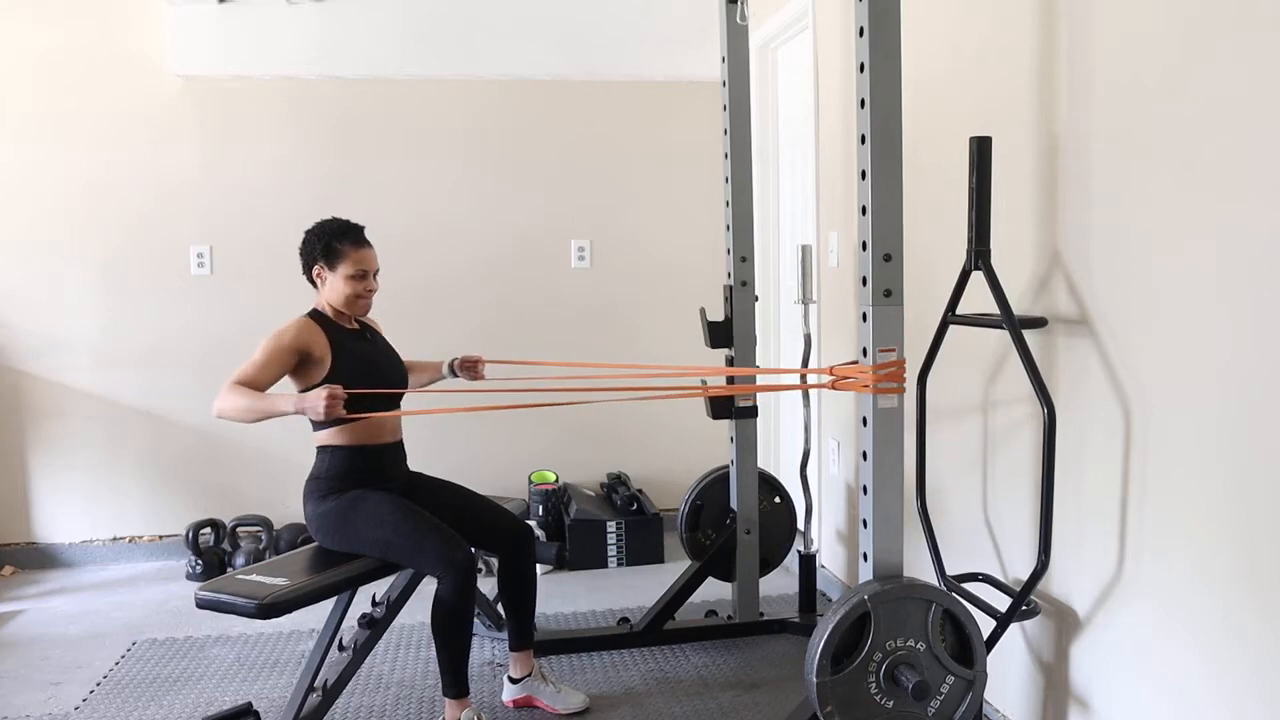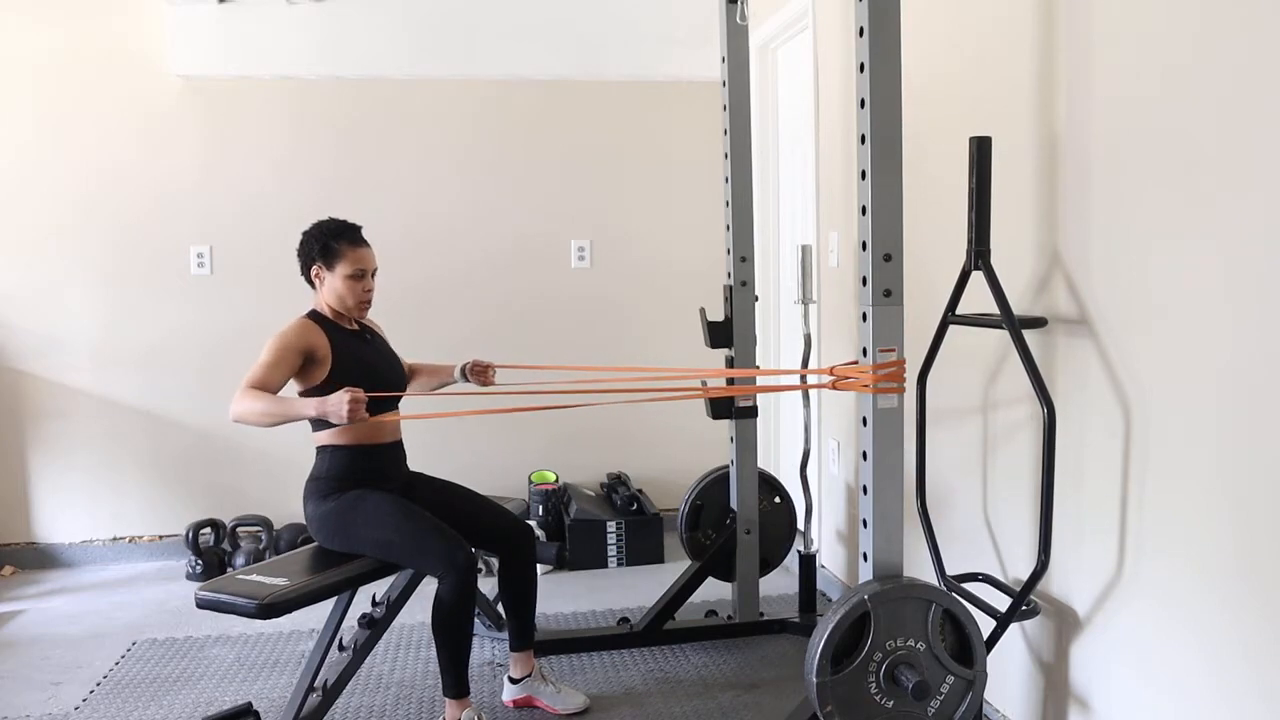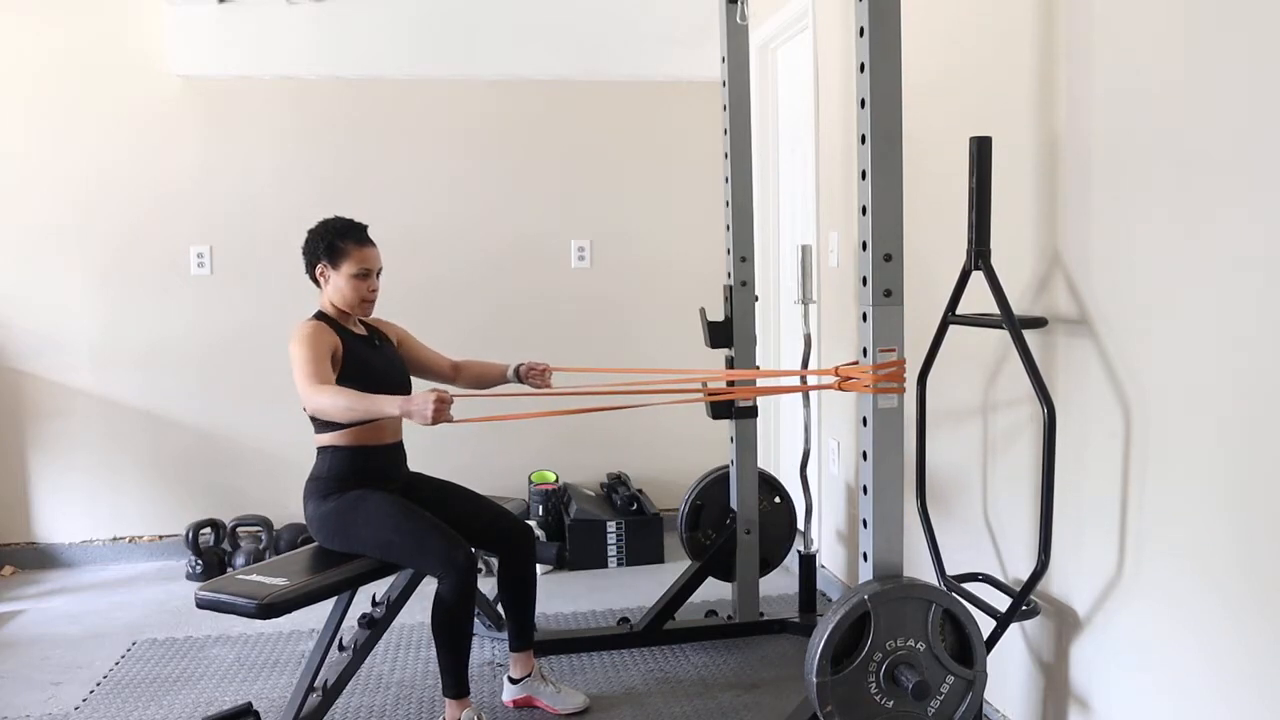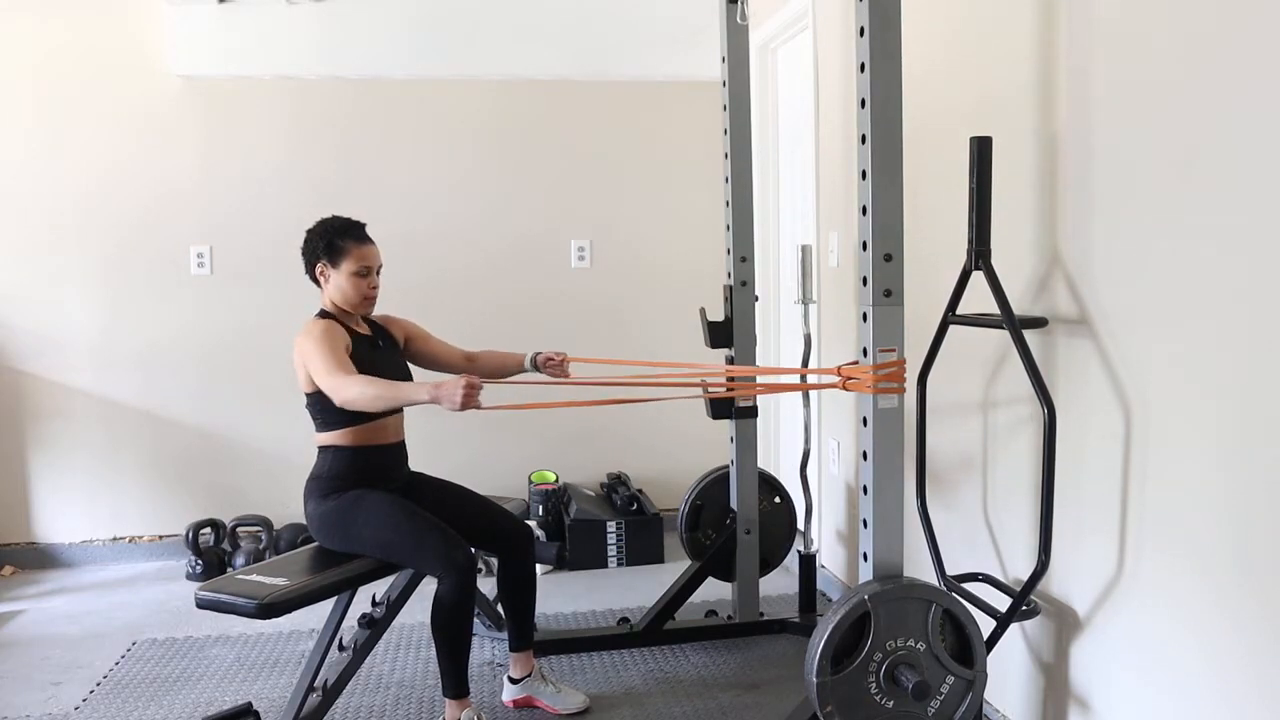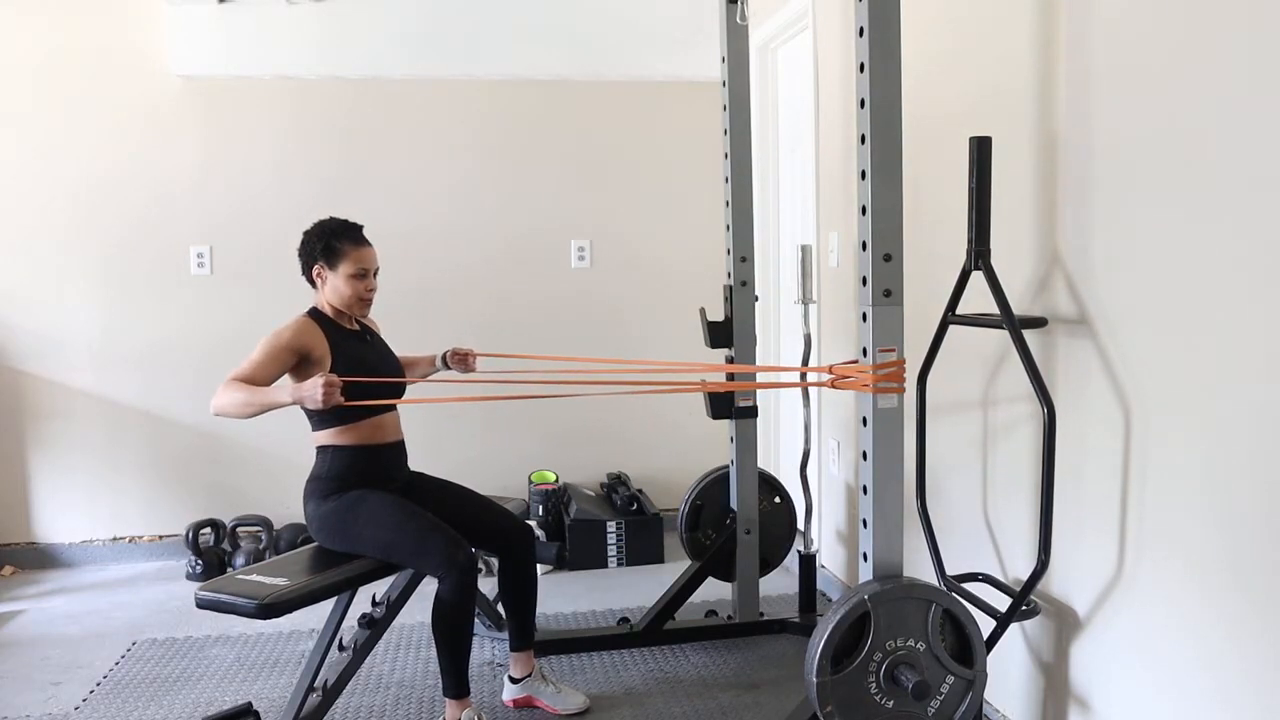
dt=1s
person 1, frame 1
left shoulder: (368, 328)
right shoulder: (302, 335)
right elbow: (227, 401)
left wrist: (451, 369)
right wrist: (300, 403)
left hip: (396, 479)
right hip: (342, 494)
left knee: (515, 536)
right knee: (455, 562)
left ankle: (522, 677)
person 1, frame 2
left shoulder: (367, 330)
right shoulder: (302, 335)
left elbow: (408, 376)
right elbow: (243, 405)
left wrist: (460, 372)
right wrist: (321, 405)
left hip: (396, 479)
right hip: (341, 494)
left knee: (516, 535)
right knee: (456, 561)
left ankle: (523, 676)
person 1, frame 3
left shoulder: (383, 333)
right shoulder: (313, 335)
left elbow: (451, 370)
right elbow: (319, 399)
left wrist: (514, 372)
right wrist: (404, 406)
left hip: (396, 480)
right hip: (341, 496)
left knee: (516, 536)
right knee: (456, 562)
left ankle: (523, 677)
person 1, frame 4
left shoulder: (390, 328)
right shoulder: (321, 335)
left elbow: (465, 360)
right elbow: (349, 394)
left wrist: (529, 362)
right wrist: (435, 393)
left hip: (397, 480)
right hip: (343, 495)
left knee: (515, 537)
right knee: (455, 562)
left ankle: (522, 677)
person 1, frame 5
left shoulder: (366, 328)
right shoulder: (301, 334)
right elbow: (224, 398)
left wrist: (443, 361)
right wrist: (298, 393)
left hip: (396, 480)
right hip: (342, 494)
left knee: (516, 536)
right knee: (456, 562)
left ankle: (523, 677)
